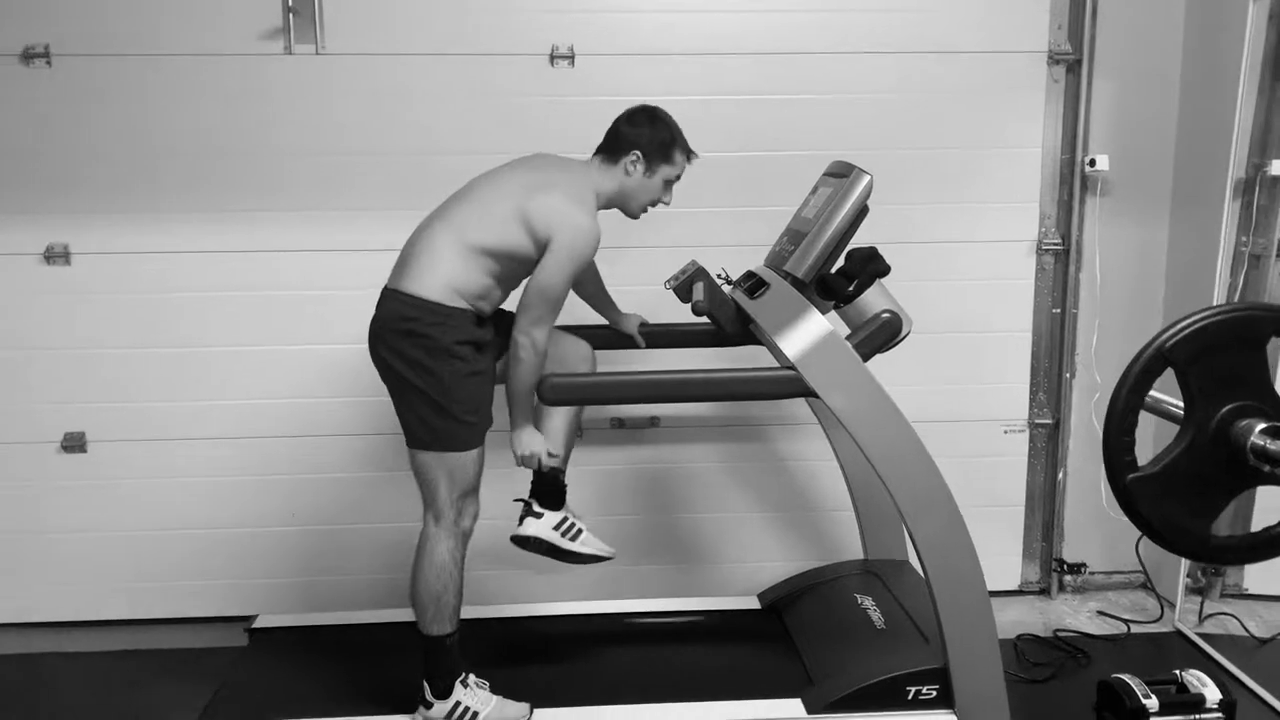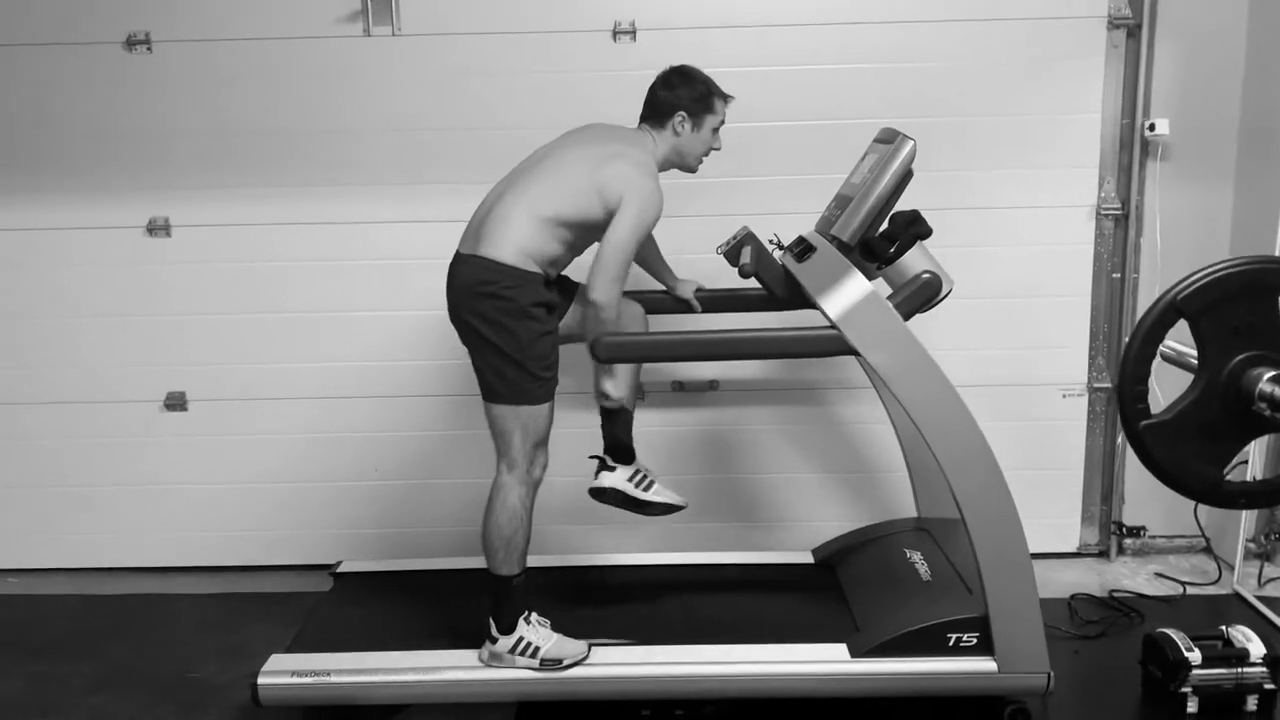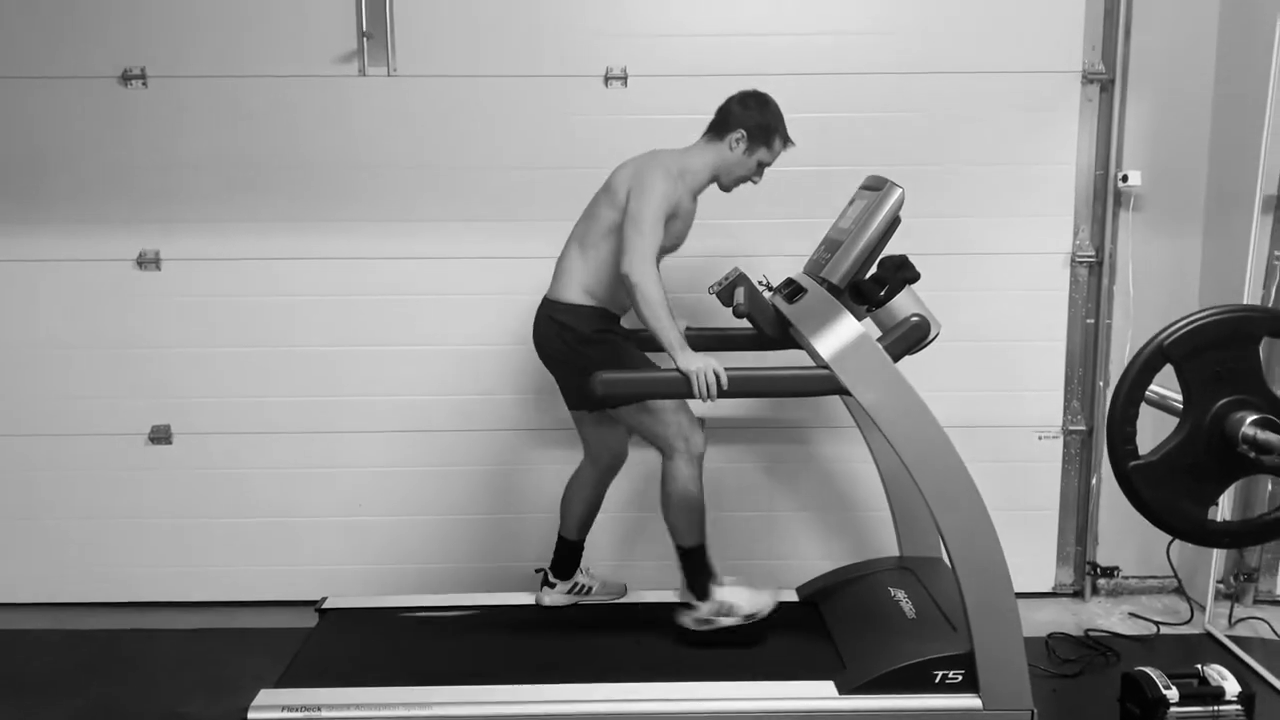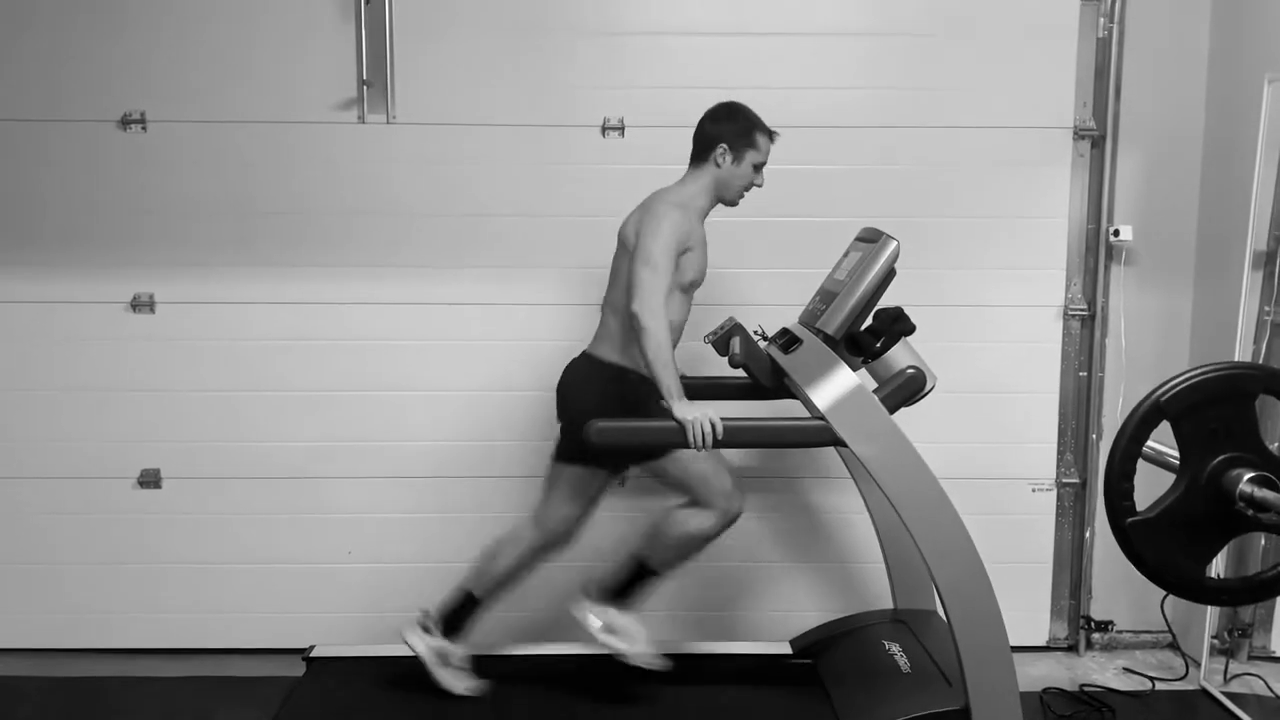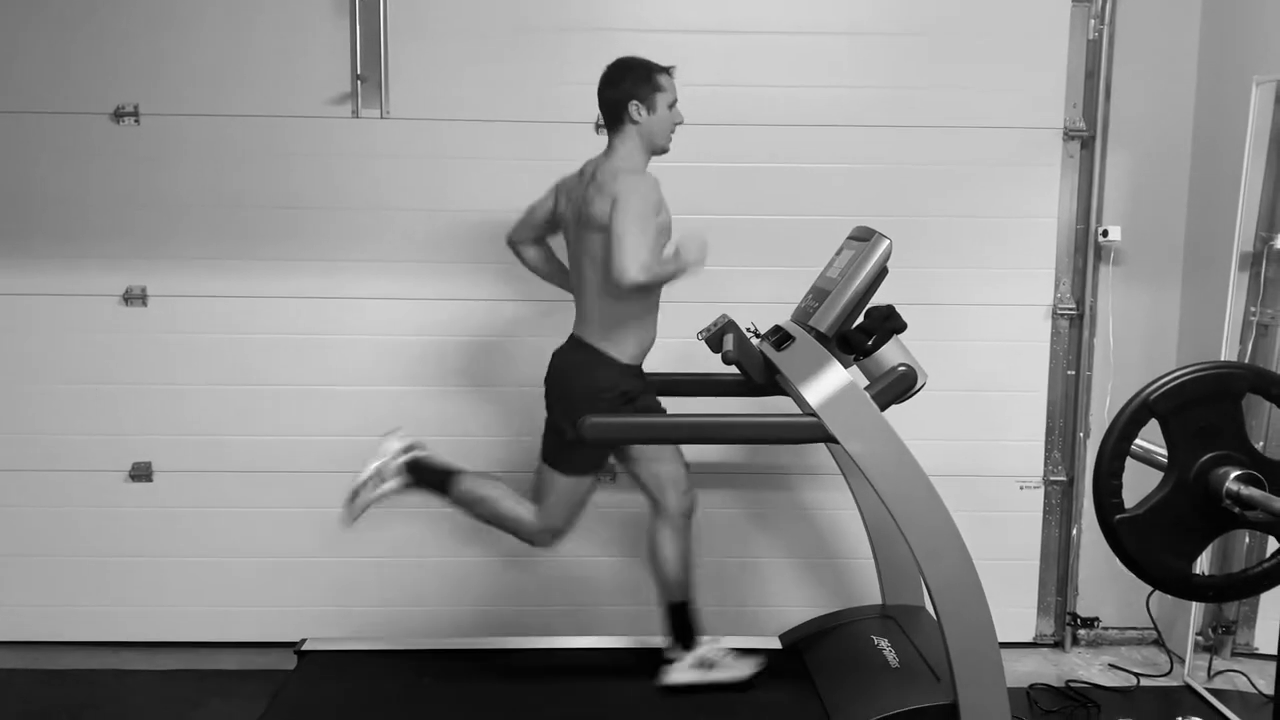
dt=1s
person 1, frame 1
left shoulder: (558, 173)
right shoulder: (578, 218)
right elbow: (529, 332)
left wrist: (616, 317)
right wrist: (522, 425)
left hip: (438, 314)
right hip: (424, 328)
left knee: (575, 355)
right knee: (454, 517)
left ankle: (546, 509)
person 1, frame 2
left shoulder: (610, 142)
right shoulder: (644, 185)
right elbow: (602, 292)
left wrist: (673, 283)
right wrist: (610, 378)
left hip: (494, 275)
right hip: (498, 290)
left knee: (631, 318)
right knee: (524, 465)
left ankle: (618, 467)
right ankle: (507, 631)
person 1, frame 3
left shoulder: (681, 180)
right shoulder: (663, 179)
right elbow: (636, 266)
left wrist: (675, 339)
right wrist: (681, 354)
left hip: (584, 323)
right hip: (576, 327)
left knee: (605, 456)
right knee: (686, 446)
left ankle: (563, 576)
right ankle: (703, 593)
person 1, frame 4
left shoulder: (684, 215)
right shoulder: (670, 215)
right elbow: (645, 309)
left wrist: (669, 395)
right wrist: (678, 403)
left hip: (611, 386)
right hip: (609, 388)
left knee: (550, 525)
right knee: (722, 499)
left ankle: (442, 632)
right ankle: (608, 601)
person 1, frame 5
left shoulder: (589, 175)
right shoulder: (632, 183)
left elbow: (520, 237)
right elbow: (630, 272)
right wrist: (681, 262)
left hip: (616, 375)
right hip: (592, 379)
left knee: (676, 504)
right knee: (542, 525)
left ankle: (688, 649)
right ankle: (411, 468)
